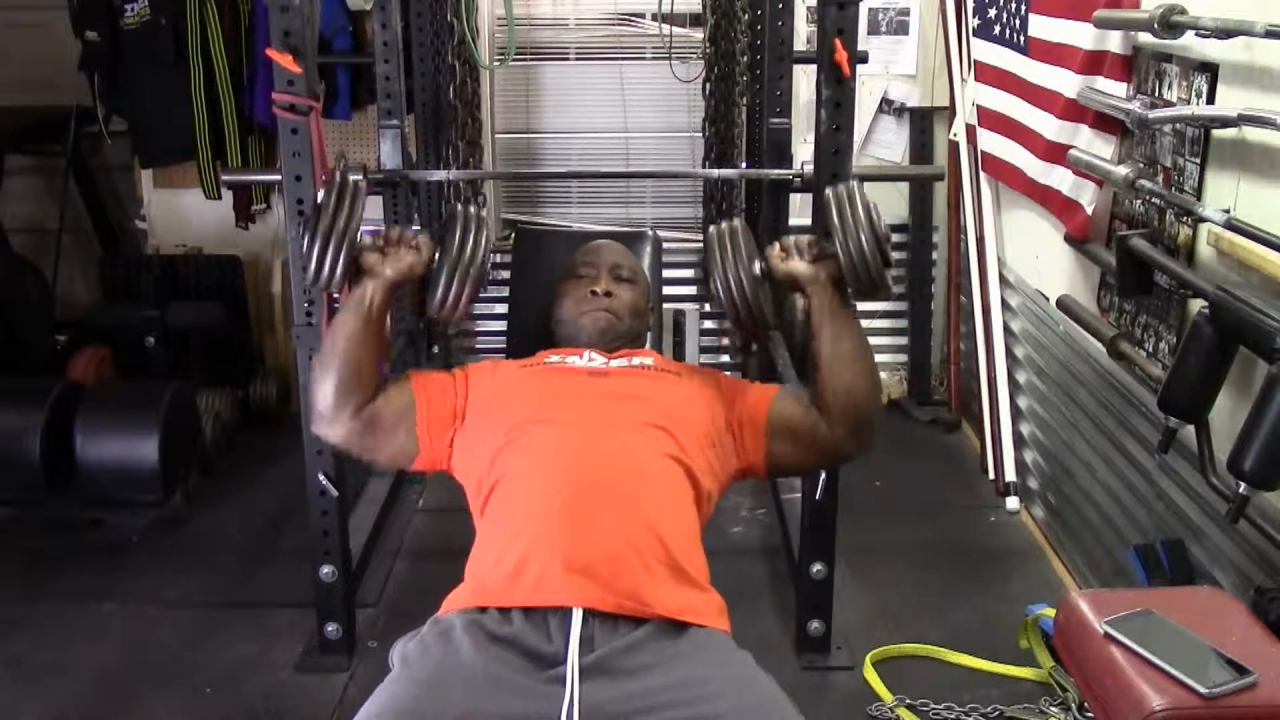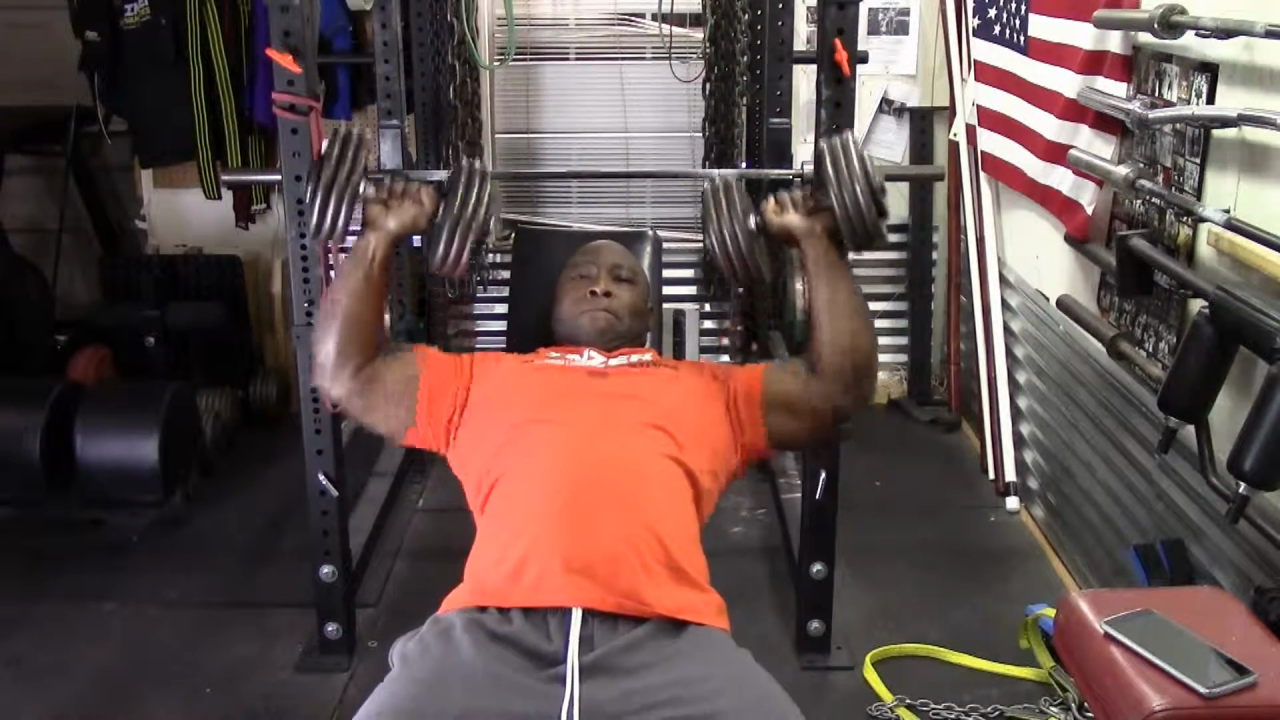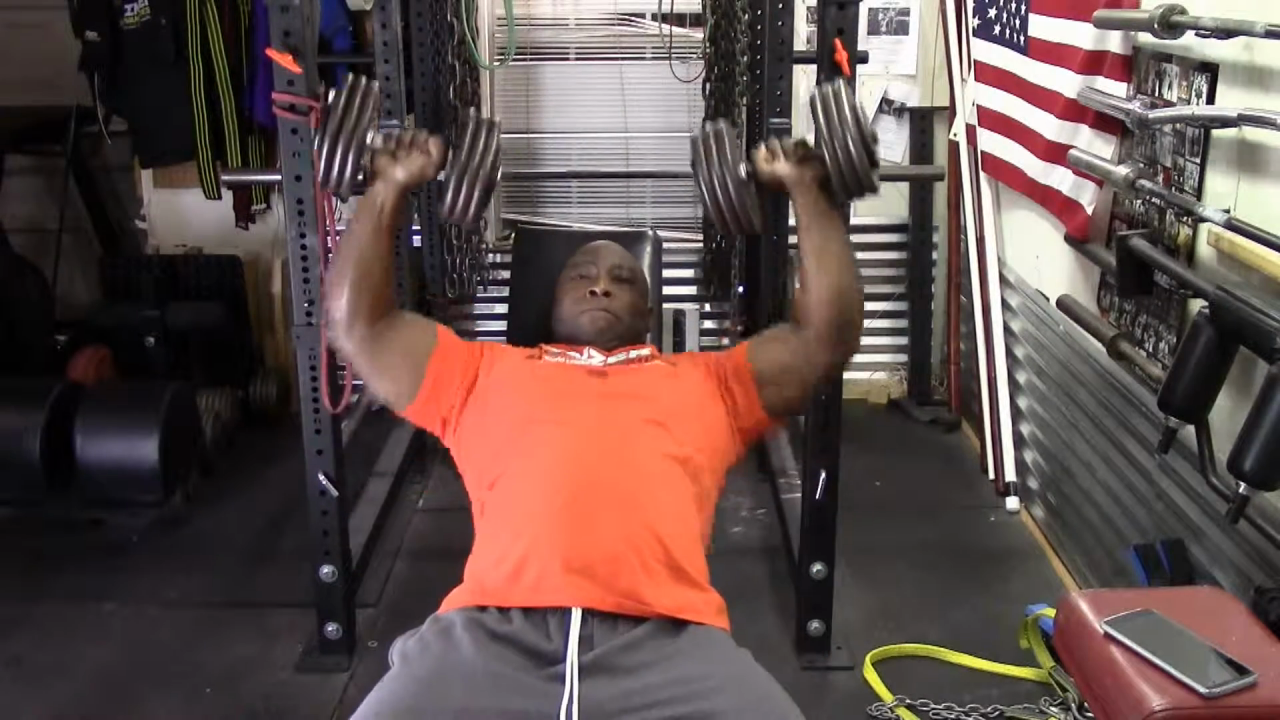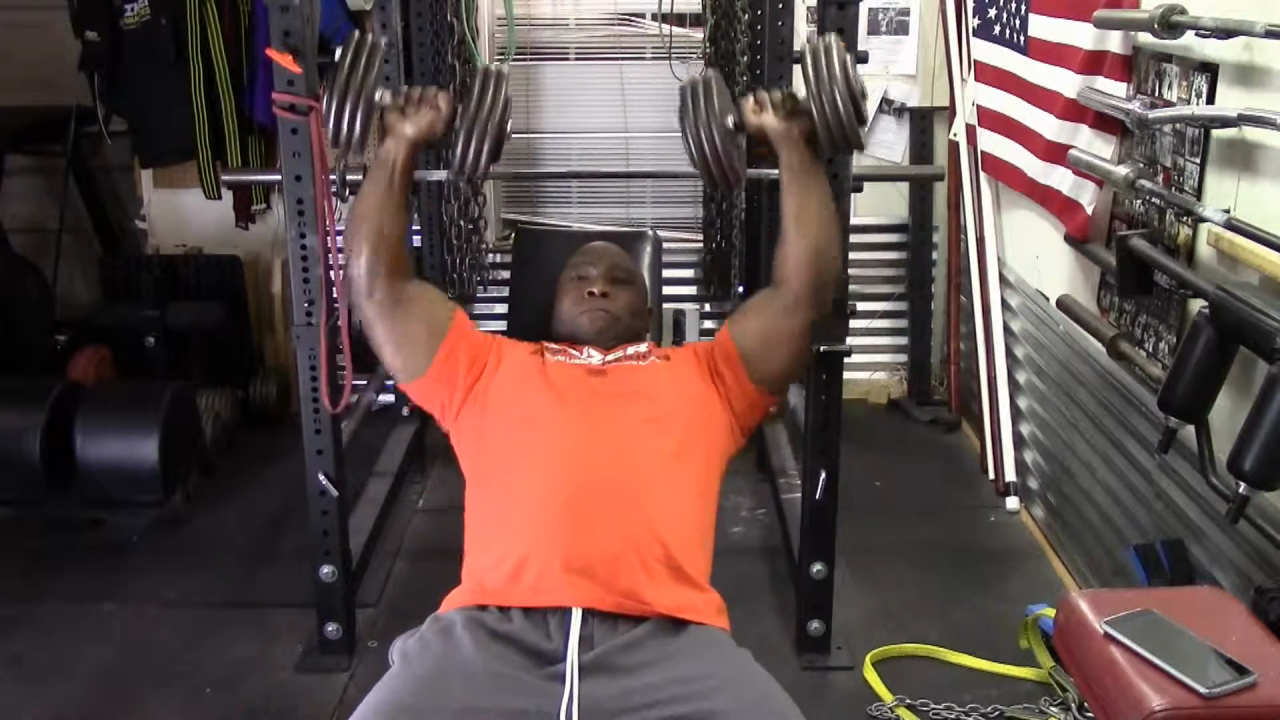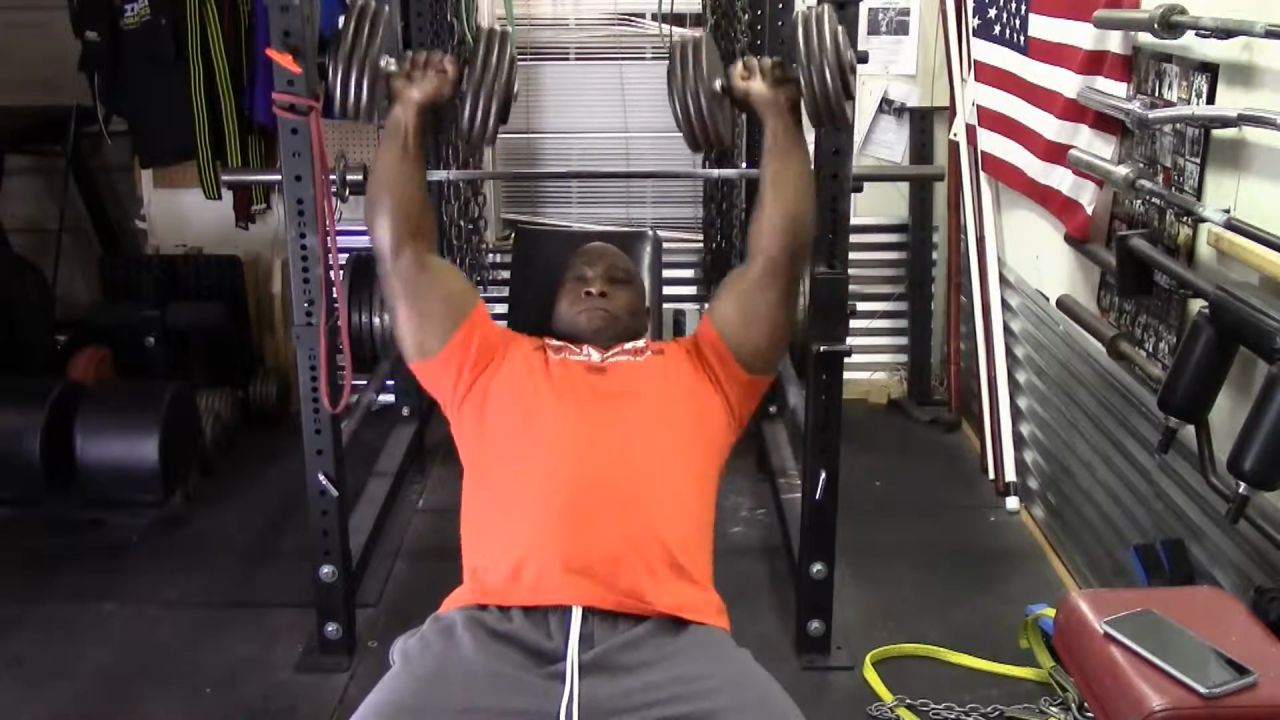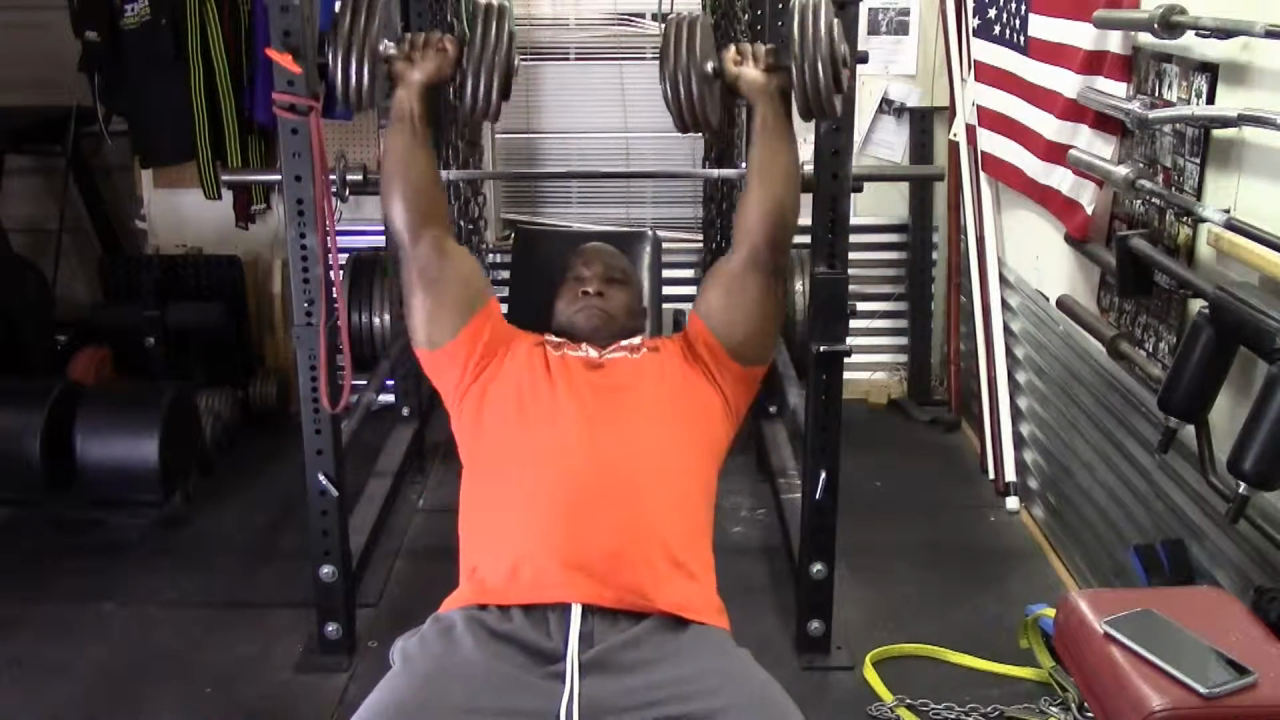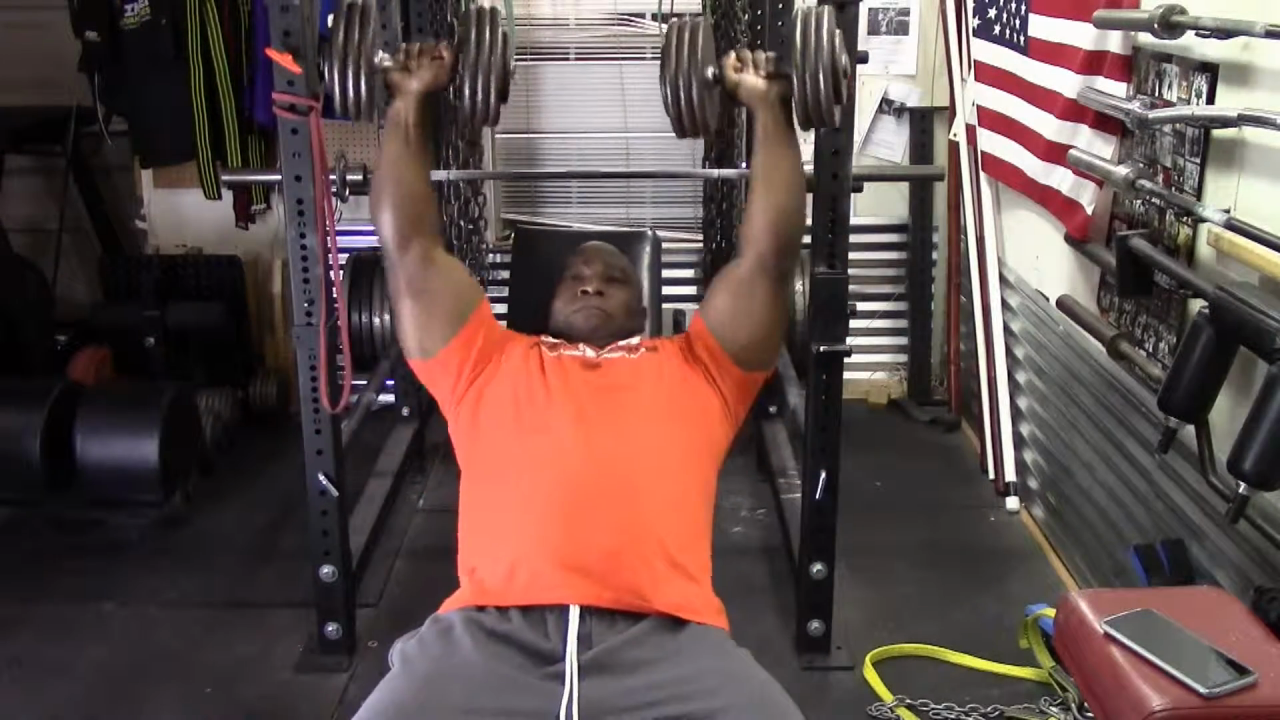
dt=0.1s
person 1, frame 1
left shoulder: (704, 391)
right shoulder: (486, 384)
left elbow: (844, 430)
right elbow: (342, 419)
left wrist: (820, 287)
right wrist: (375, 285)
left hip: (664, 638)
right hip: (493, 630)
person 1, frame 2
left shoulder: (705, 391)
right shoulder: (486, 381)
left elbow: (841, 386)
right elbow: (345, 371)
left wrist: (813, 239)
right wrist: (381, 239)
left hip: (663, 637)
right hip: (494, 631)
person 1, frame 3
left shoulder: (704, 383)
right shoulder: (488, 375)
left elbow: (829, 333)
right elbow: (357, 324)
left wrist: (804, 190)
right wrist: (390, 191)
left hip: (664, 637)
right hip: (493, 628)
person 1, frame 4
left shoulder: (702, 381)
right shoulder: (491, 373)
left elbow: (804, 286)
right elbow: (380, 282)
left wrist: (793, 145)
right wrist: (397, 148)
left hip: (664, 639)
right hip: (493, 630)
person 1, frame 5
left shoulder: (698, 376)
right shoulder: (491, 368)
left elbow: (776, 256)
right elbow: (405, 251)
left wrist: (777, 111)
right wrist: (407, 111)
left hip: (663, 636)
right hip: (492, 628)
person 1, frame 6
left shoulder: (695, 372)
right shoulder: (495, 366)
left elbow: (761, 246)
right elbow: (422, 234)
left wrist: (766, 98)
right wrist: (412, 92)
left hip: (662, 635)
right hip: (493, 628)
person 1, frame 7
left shoulder: (695, 375)
right shoulder: (490, 370)
left elbow: (767, 253)
right elbow: (412, 246)
left wrist: (766, 106)
right wrist: (409, 102)
left hip: (662, 637)
right hip: (493, 630)
